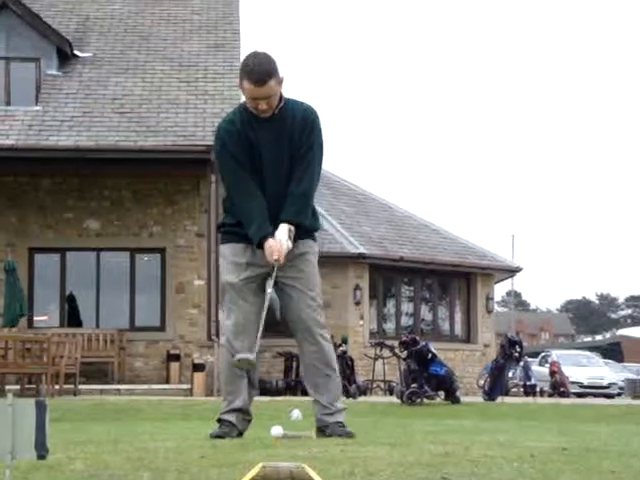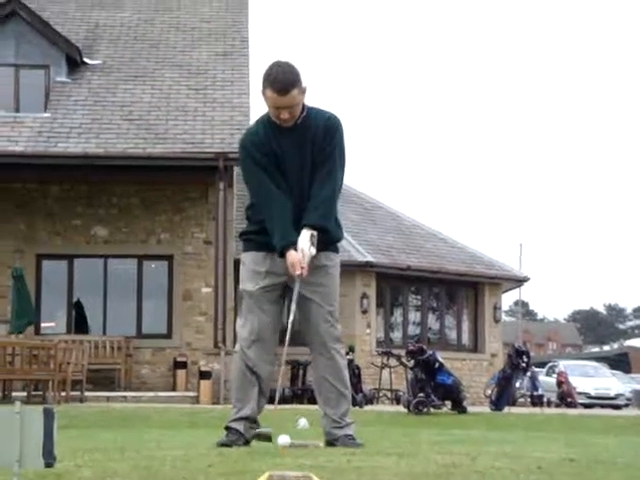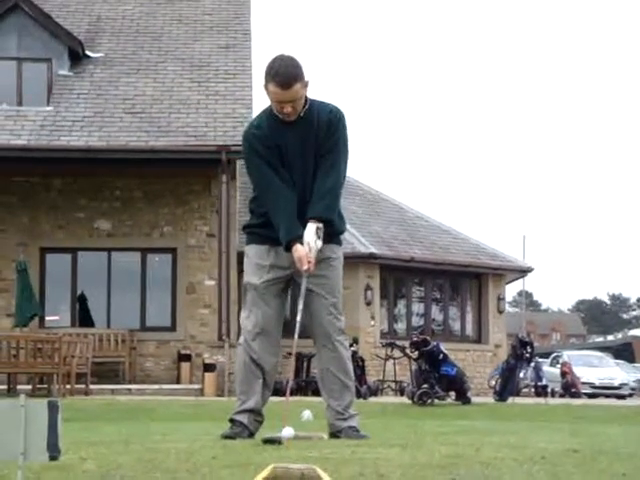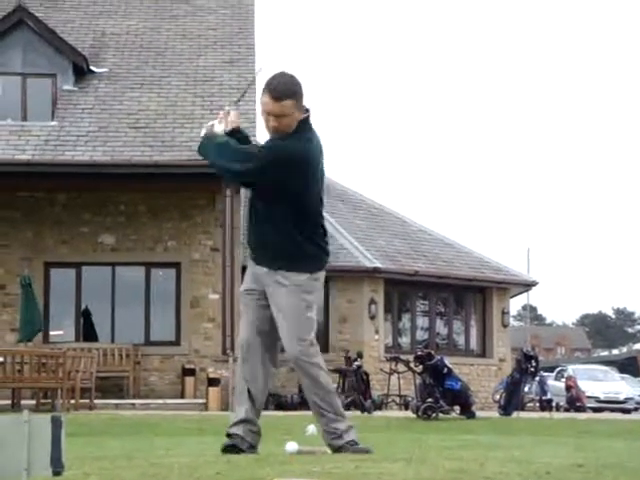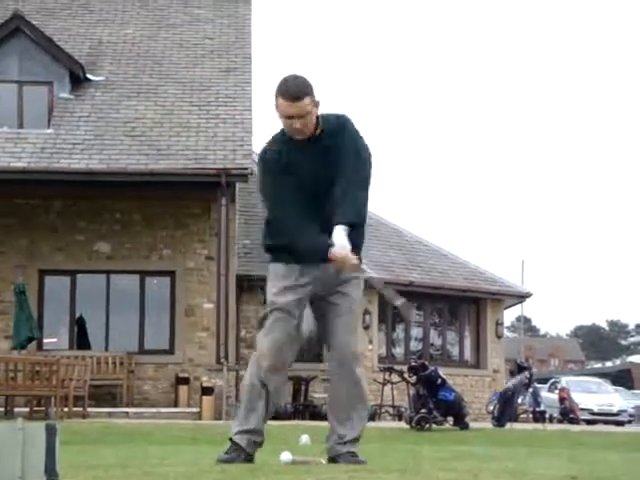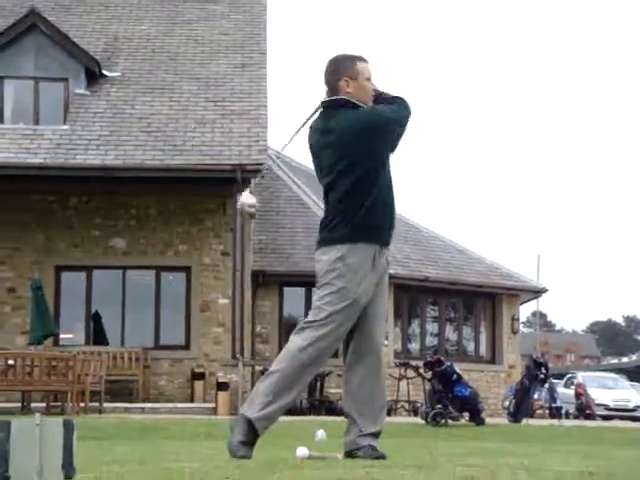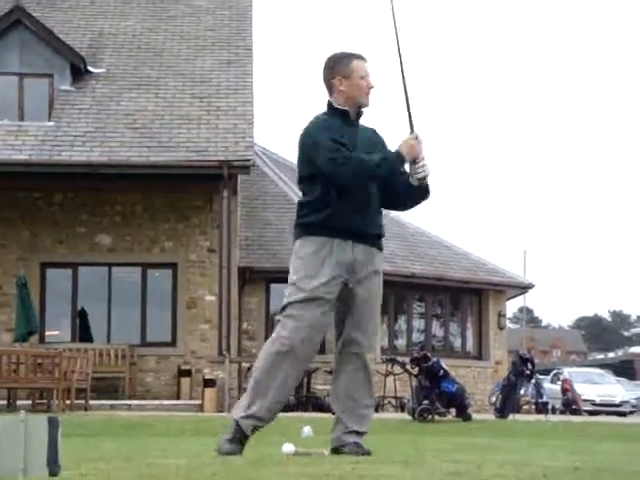
dt=0.7s
person 1, frame 1
left shoulder: (305, 118)
right shoulder: (229, 130)
left elbow: (305, 180)
right elbow: (242, 190)
left wrist: (286, 229)
right wrist: (265, 238)
left hip: (296, 238)
right hip: (243, 240)
left knee: (312, 327)
right knee: (237, 332)
left ankle: (330, 416)
right ankle: (234, 415)
person 1, frame 2
left shoulder: (328, 127)
right shoulder: (253, 140)
left elbow: (328, 186)
right elbow: (269, 198)
left wrist: (309, 234)
right wrist: (287, 247)
left hip: (318, 247)
right hip: (265, 249)
left knee: (327, 339)
right knee: (253, 339)
left ankle: (339, 428)
right ankle: (242, 423)
person 1, frame 3
left shoulder: (331, 119)
right shoulder: (256, 133)
left elbow: (330, 180)
right elbow: (274, 192)
left wrist: (314, 227)
right wrist: (293, 241)
left hip: (322, 241)
right hip: (268, 242)
left knee: (331, 332)
right knee: (257, 332)
left ankle: (343, 419)
right ankle: (246, 416)
person 1, frame 4
left shoulder: (292, 152)
right shoulder: (291, 138)
left elbow: (229, 162)
right elbow: (248, 160)
left wrist: (213, 135)
right wrist: (233, 132)
left hip: (295, 270)
right hip: (263, 264)
left knee: (301, 351)
right knee: (251, 346)
left ankle: (340, 434)
right ankle: (243, 432)
person 1, frame 5
left shoulder: (341, 131)
right shoulder: (273, 155)
left elbow: (353, 181)
right elbow: (284, 218)
left wrist: (343, 232)
right wrist: (324, 249)
left hip: (342, 268)
right hip: (292, 267)
left knee: (345, 356)
right knee: (270, 355)
left ankle: (344, 443)
right ankle: (244, 440)
person 1, frame 6
left shoulder: (324, 126)
right shoulder: (365, 122)
right elbow: (401, 108)
left wrist: (364, 97)
right wrist: (371, 96)
left hip: (369, 250)
right hip: (350, 250)
left knee: (368, 348)
right knee: (316, 337)
left ankle: (362, 436)
right ankle: (252, 419)
person 1, frame 7
left shoulder: (369, 137)
right shoulder: (319, 131)
left elbow: (395, 195)
right elbow: (349, 173)
left wrist: (418, 180)
right wrist: (397, 156)
left hip: (367, 251)
right hip: (321, 246)
left knee: (358, 346)
right knee: (293, 336)
left ankle: (348, 433)
right ankle: (243, 423)
